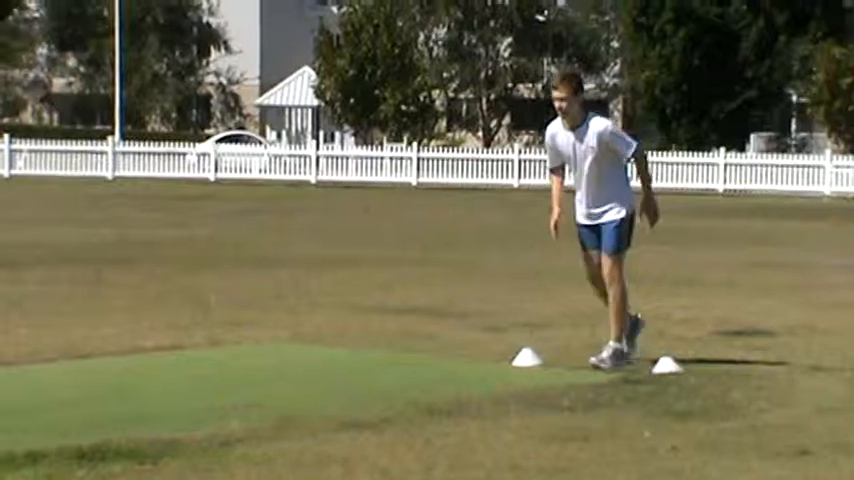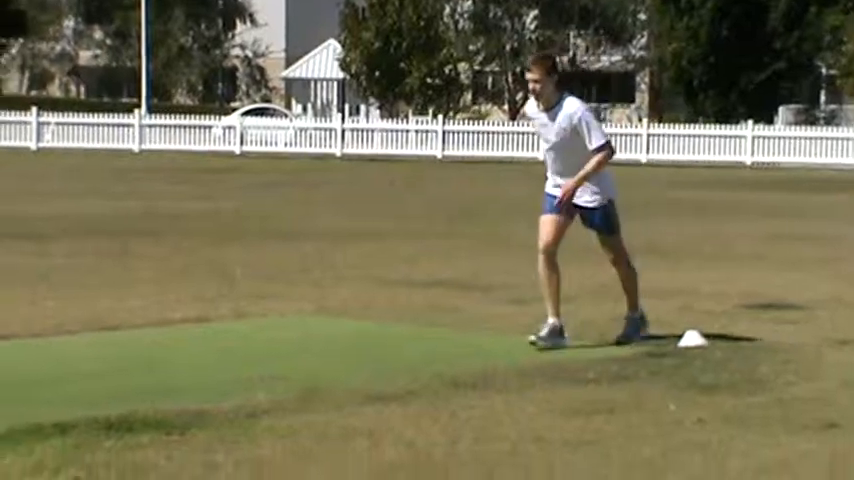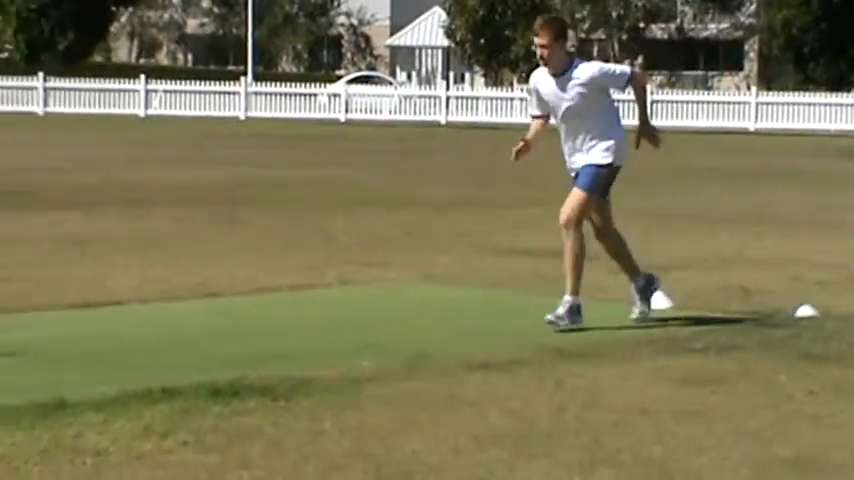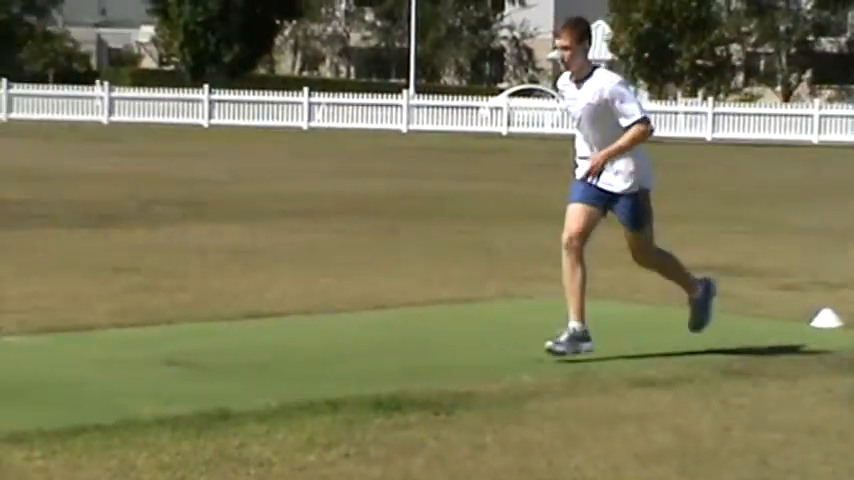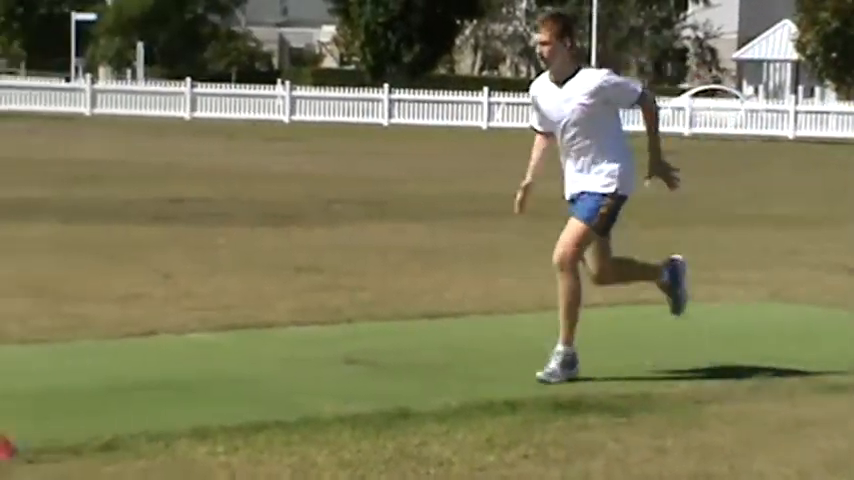
dt=0.4s
person 1, frame 1
left shoulder: (602, 128)
right shoulder: (553, 132)
left elbow: (638, 155)
left wrist: (648, 197)
right wrist: (556, 207)
left hip: (614, 209)
right hip: (585, 212)
left knee: (611, 276)
right knee: (595, 277)
left ankle: (616, 347)
right ankle: (629, 322)
person 1, frame 2
left shoulder: (576, 111)
right shoulder: (531, 110)
left elbow: (606, 151)
left wrist: (576, 183)
left hip: (591, 190)
right hip: (557, 189)
left knee: (616, 256)
right knee: (545, 248)
left ankle: (635, 317)
right ankle: (555, 325)
person 1, frame 3
left shoulder: (591, 72)
right shoulder: (537, 79)
left elbow: (636, 76)
right elbow: (540, 118)
left wrist: (644, 122)
right wrist: (527, 141)
left hip: (603, 154)
right hip: (577, 160)
left knee: (568, 220)
right knee: (603, 230)
left ankle: (571, 305)
right ankle: (642, 283)
person 1, frame 4
left shoulder: (609, 84)
right shoulder: (565, 84)
left elbow: (643, 128)
left wrist: (604, 156)
left hip: (625, 177)
right hip: (589, 176)
left knee: (644, 255)
right knee: (570, 242)
left ankle: (698, 291)
right ankle: (577, 330)
person 1, frame 5
left shoulder: (598, 82)
right shoulder: (538, 89)
left elbow: (646, 100)
left wrist: (655, 157)
right wrist: (528, 180)
left hip: (607, 182)
right hip: (578, 185)
left knee: (564, 259)
right knee: (600, 273)
left ankle: (566, 353)
right ankle: (667, 273)
